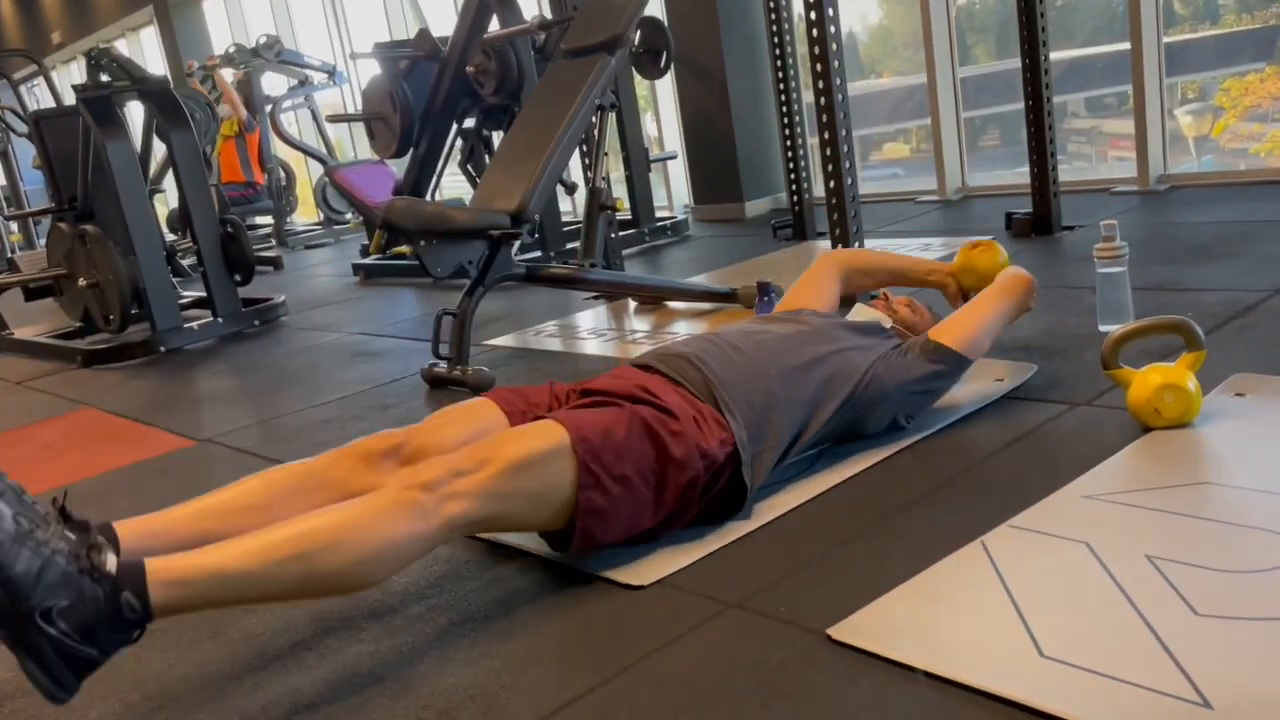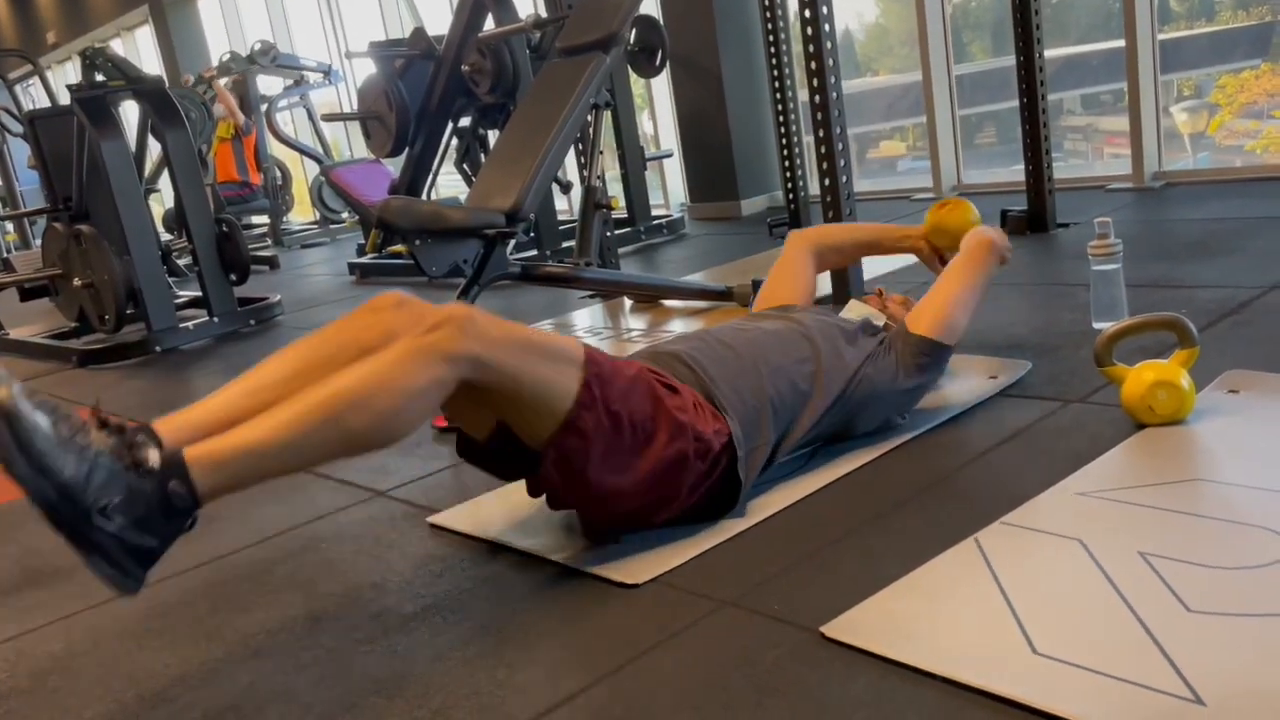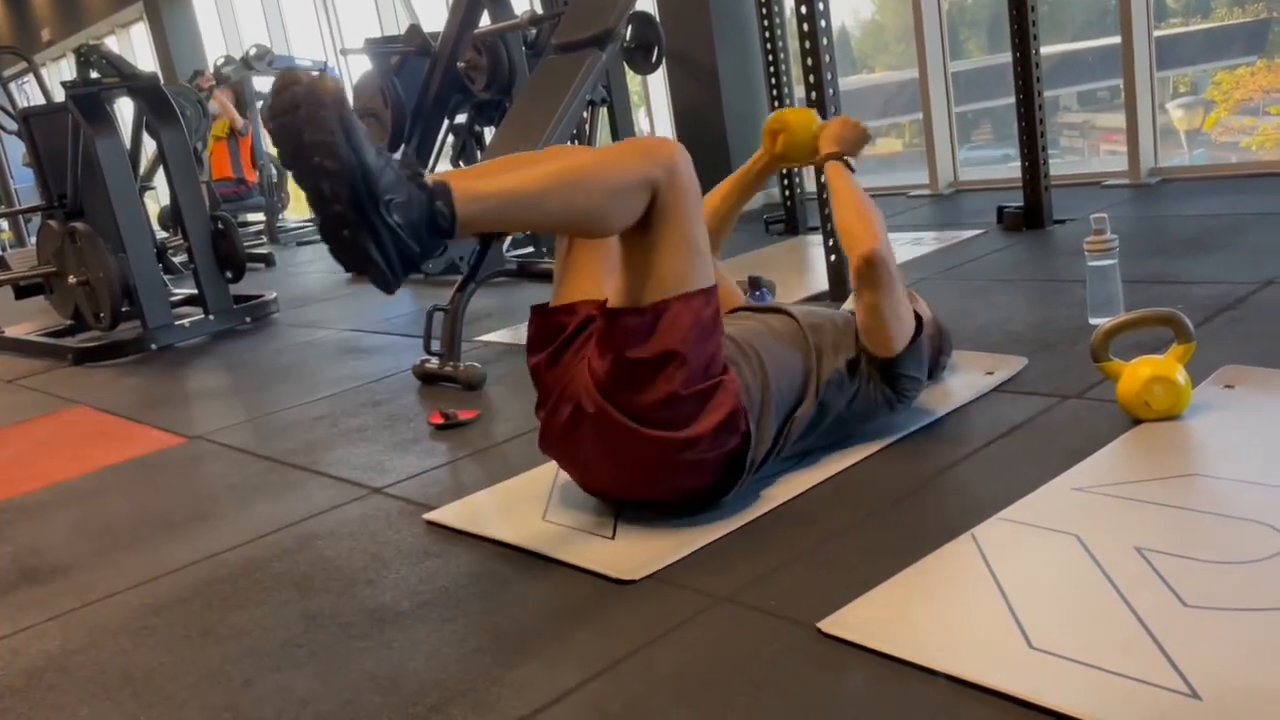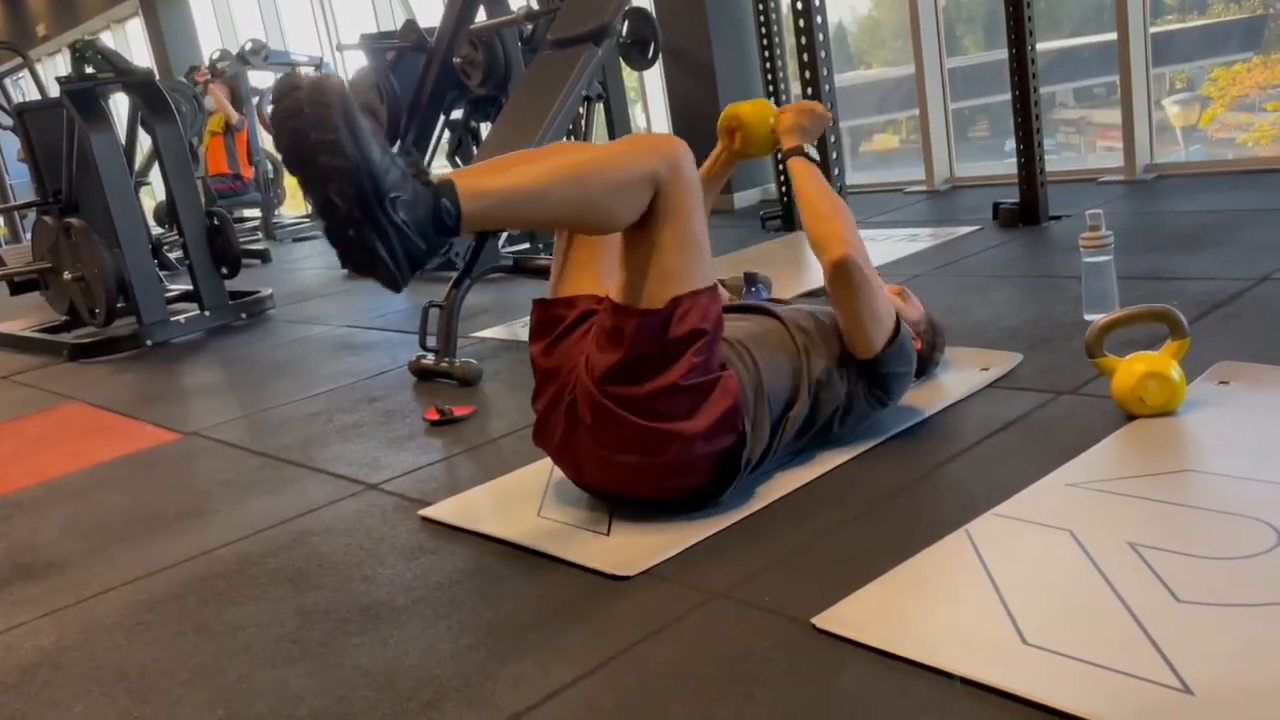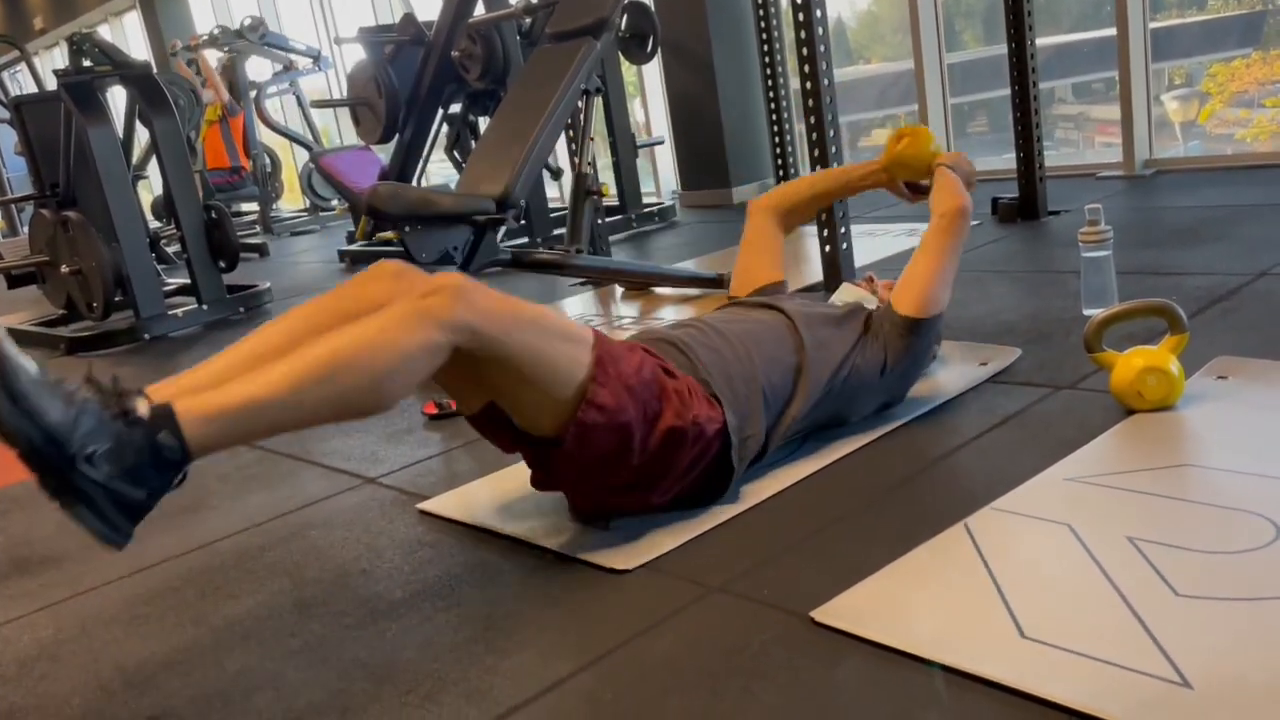
dt=0.5s
person 1, frame 1
left shoulder: (903, 369)
right shoulder: (822, 329)
left elbow: (1009, 293)
right elbow: (835, 258)
left wrist: (989, 283)
right wrist: (943, 266)
left hip: (690, 441)
right hip: (628, 391)
left knee: (442, 495)
right knee: (389, 456)
left ankle: (107, 603)
right ankle: (99, 551)
person 1, frame 2
left shoulder: (897, 363)
right shoulder: (805, 321)
left elbow: (975, 270)
right elbow: (804, 240)
left wrist: (977, 240)
right wrist: (912, 237)
left hip: (681, 453)
right hip: (621, 413)
left knee: (455, 338)
right knee: (397, 313)
left ankle: (162, 489)
right ankle: (147, 452)
person 1, frame 3
left shoulder: (892, 370)
right shoulder: (777, 323)
left elbow: (873, 258)
right elbow: (694, 240)
left wrist: (834, 161)
right wrist: (771, 160)
left hip: (676, 429)
right hip: (587, 410)
left knee: (660, 160)
right knee: (582, 165)
left ankle: (414, 216)
right ankle: (405, 208)
person 1, frame 4
left shoulder: (880, 365)
right shoulder: (780, 327)
left elbow: (845, 256)
right elbow: (680, 240)
left wrist: (796, 155)
right wrist: (732, 152)
left hip: (673, 423)
right hip: (580, 410)
left knee: (661, 156)
right knee: (584, 159)
left ankle: (421, 214)
right ankle: (396, 206)
person 1, frame 5
left shoulder: (880, 347)
right shoulder: (783, 309)
left elbow: (949, 231)
right elbow: (766, 213)
left wrist: (946, 176)
right wrist: (879, 170)
left hip: (674, 436)
right hip: (611, 404)
left knee: (445, 307)
right knee: (392, 285)
left ankle: (148, 449)
right ankle: (132, 418)
